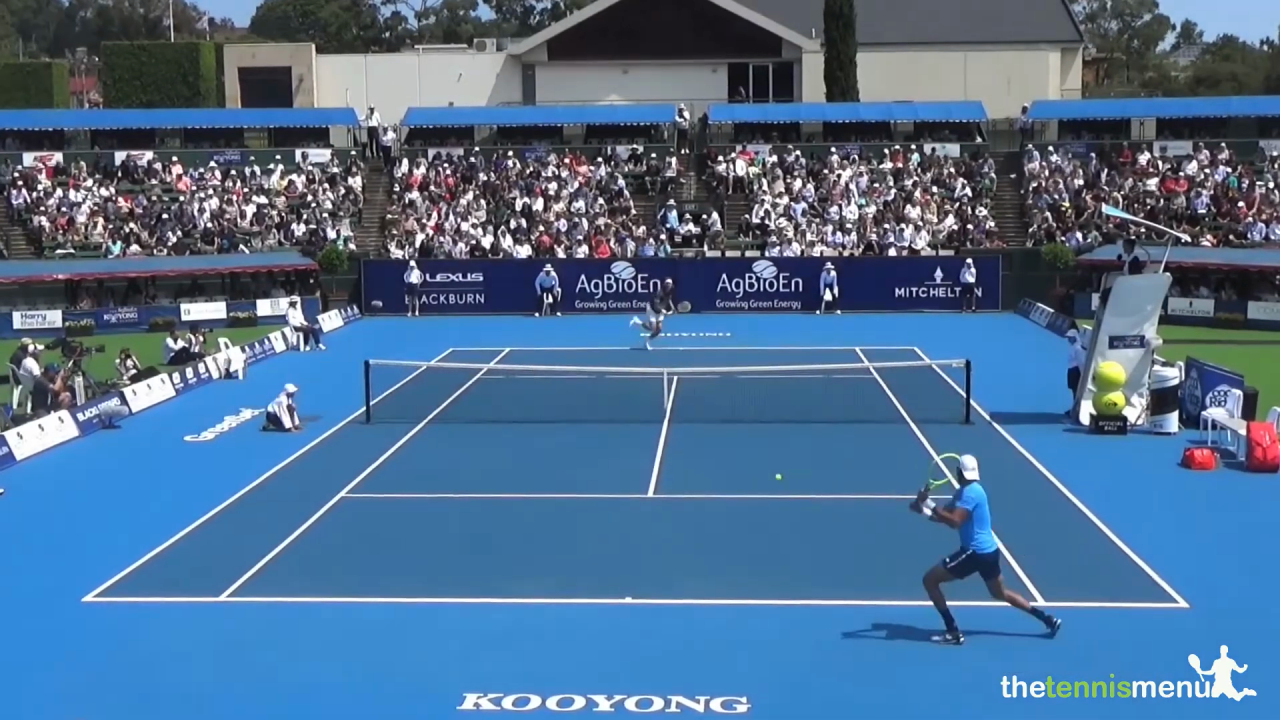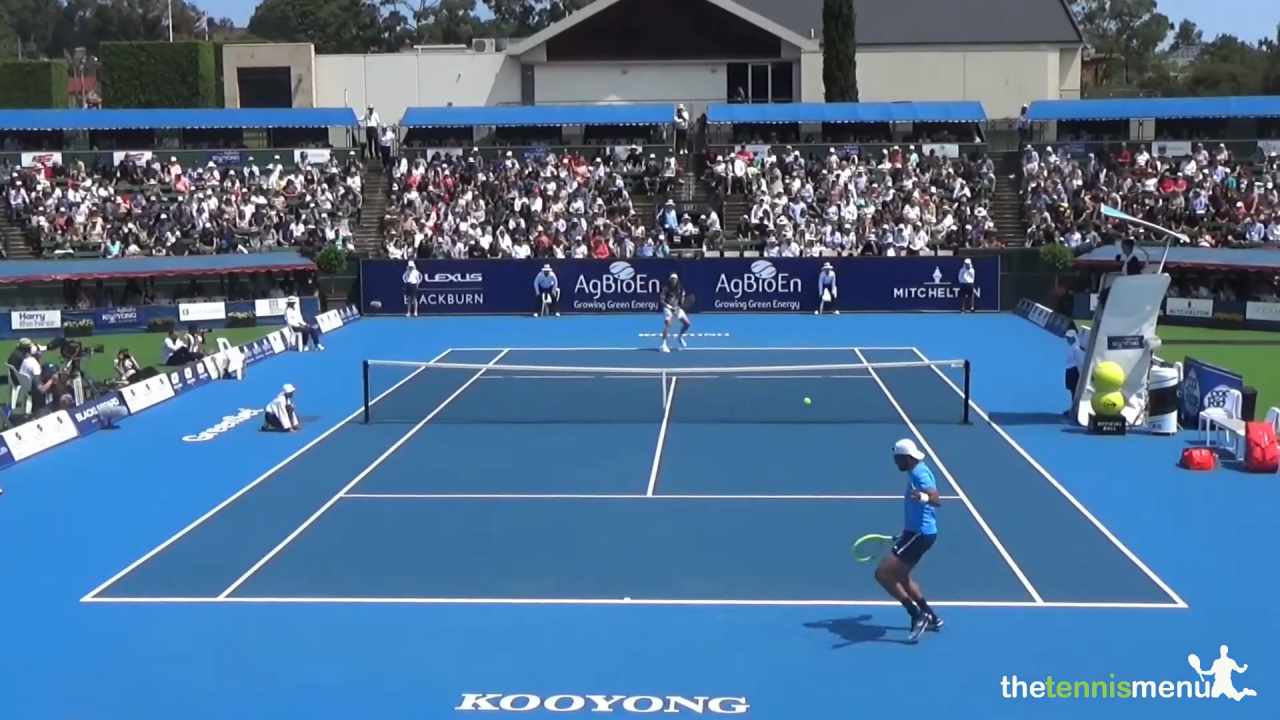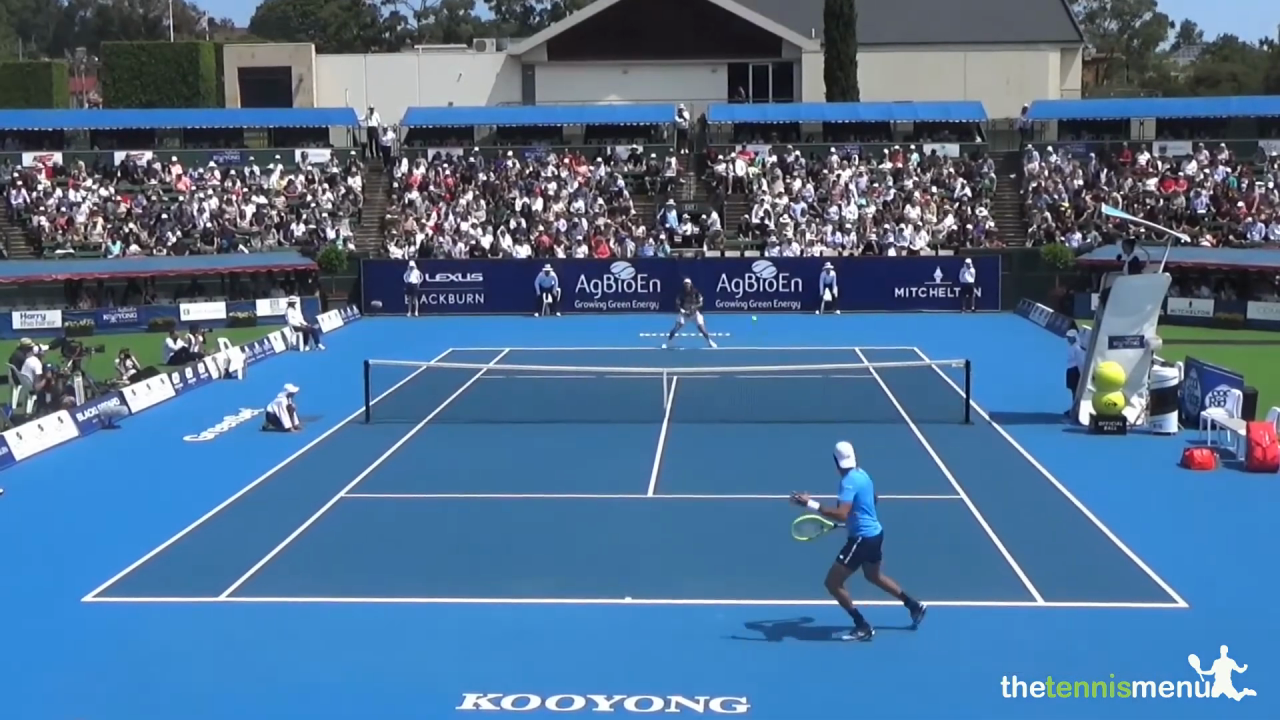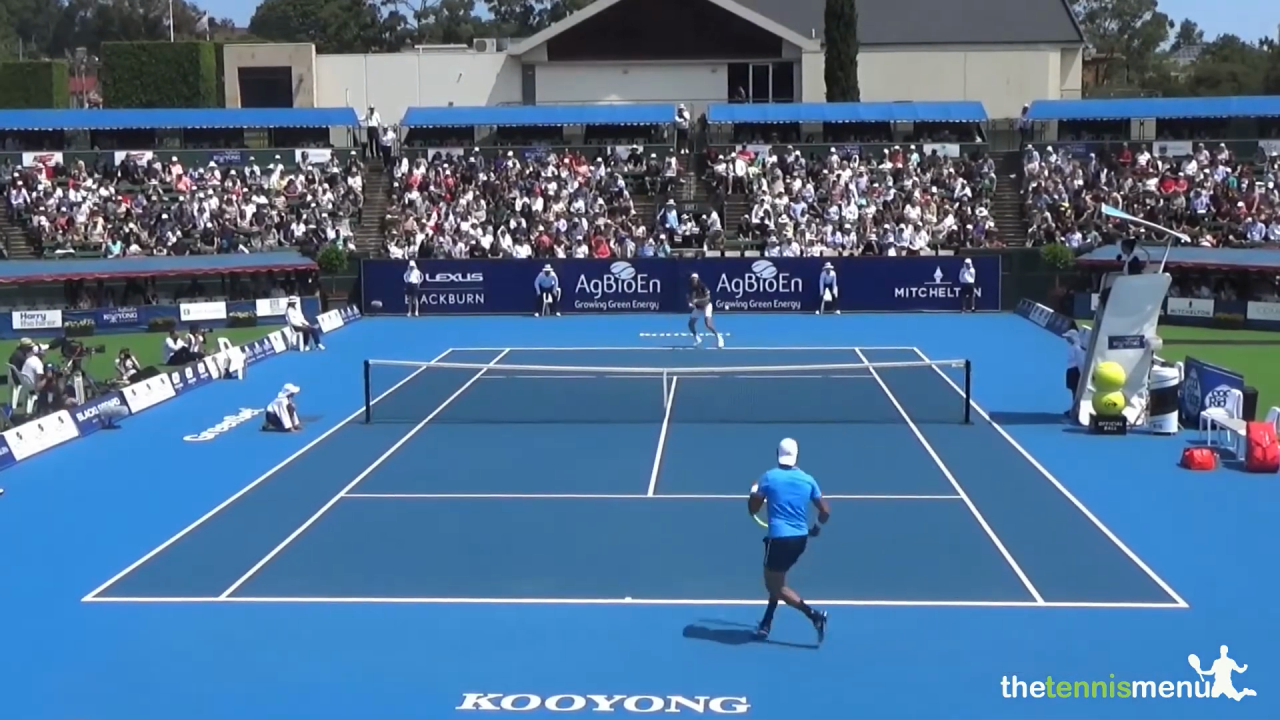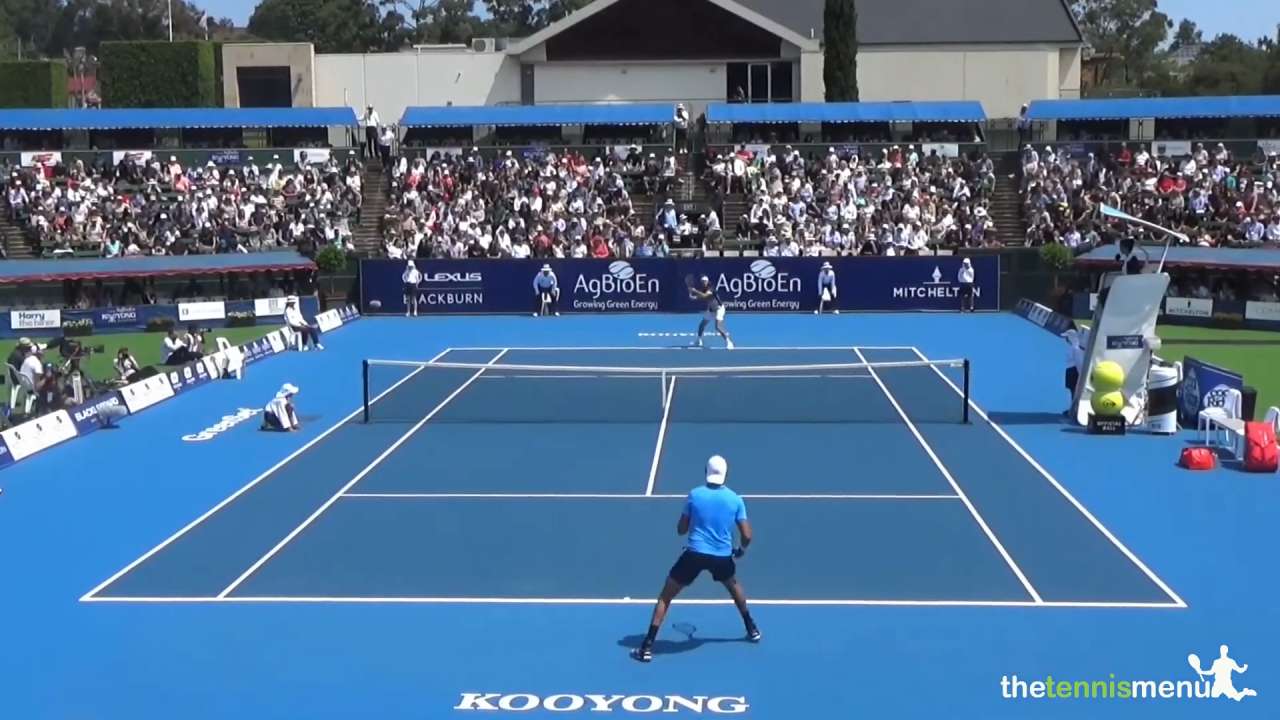
dt=0.3s
person 1, frame 1
left shoulder: (969, 492)
right shoulder: (966, 491)
left elbow: (954, 520)
right elbow: (951, 519)
left wrist: (929, 504)
right wrist: (925, 509)
left hip: (975, 552)
right hip: (989, 551)
left knee: (930, 581)
right knee: (999, 593)
left ankle: (953, 632)
right ankle: (1048, 620)
person 1, frame 2
left shoulder: (919, 472)
right shoulder: (917, 472)
left elbow: (935, 500)
left wrist: (921, 497)
left hip: (920, 534)
right hip: (920, 533)
left knee: (883, 574)
right knee: (900, 577)
left ankle: (918, 616)
right ankle: (931, 617)
person 1, frame 3
left shoulder: (849, 481)
right shoulder: (860, 474)
left elbow: (841, 515)
right elbow: (873, 499)
left wrist: (811, 504)
left hip: (863, 538)
right hip: (873, 533)
left knee: (833, 583)
right knee: (874, 576)
left ankle: (862, 627)
right ankle: (915, 607)
person 1, frame 4
left shoulder: (769, 476)
right shoulder: (808, 480)
left elbow: (753, 509)
right elbow: (826, 513)
left wrist: (754, 490)
right wrist: (816, 527)
left hip: (778, 538)
right hip: (800, 538)
left knee: (776, 587)
right knee: (776, 581)
left ankle: (815, 615)
right ankle: (766, 624)
person 1, frame 5
left shoulder: (695, 494)
right shoulder: (735, 499)
left elbow: (682, 529)
right elbow: (747, 536)
right wrist: (740, 549)
left hip: (696, 554)
right hip: (722, 556)
left knee: (665, 597)
right knee: (733, 585)
left ankle: (647, 647)
right ankle: (752, 629)
